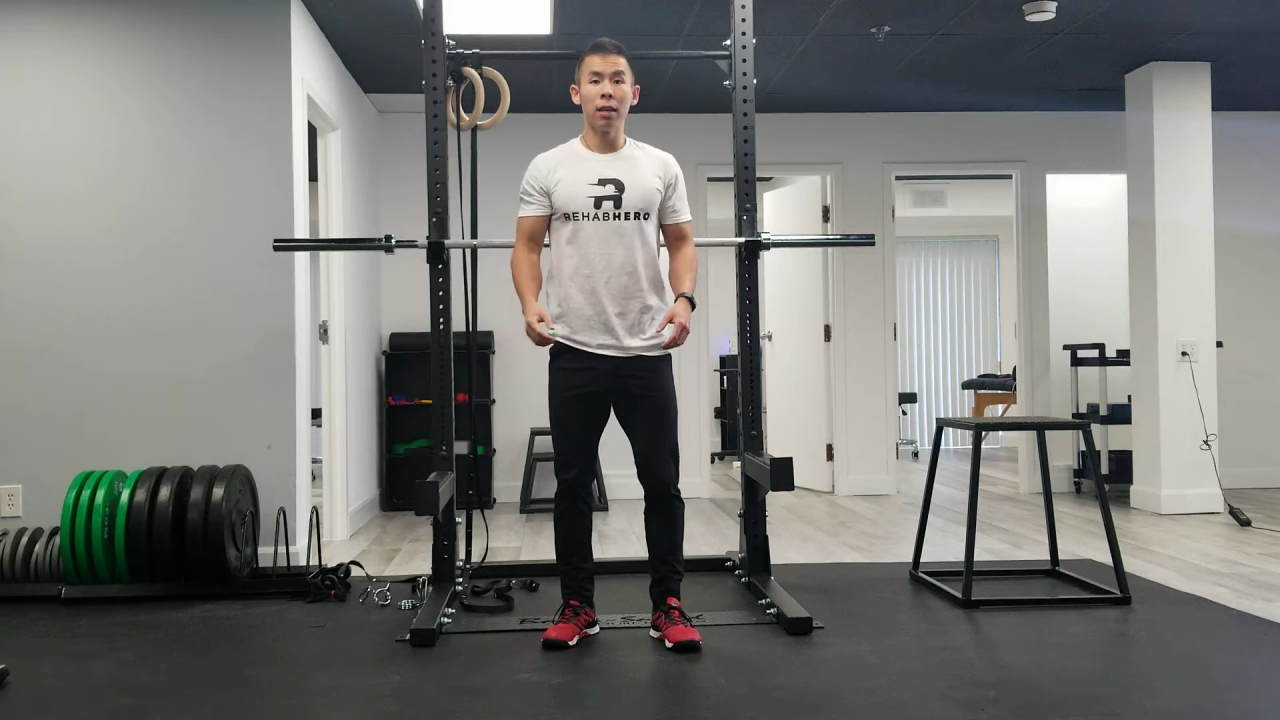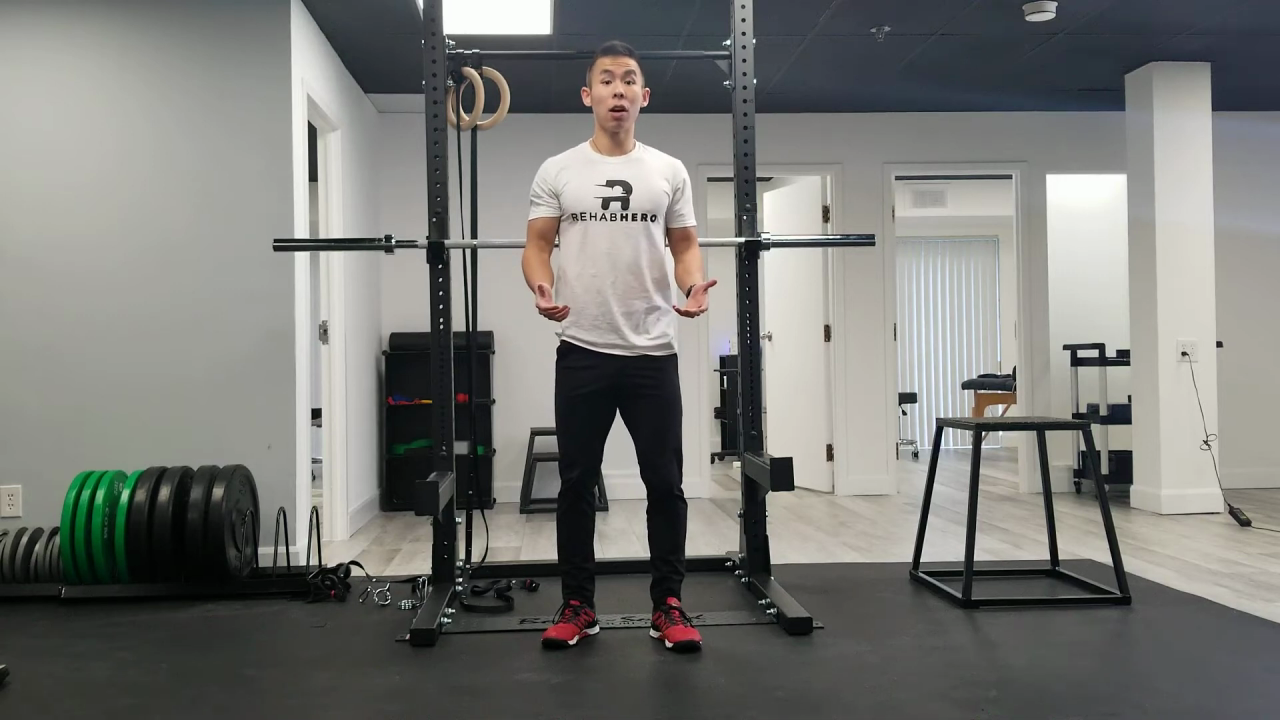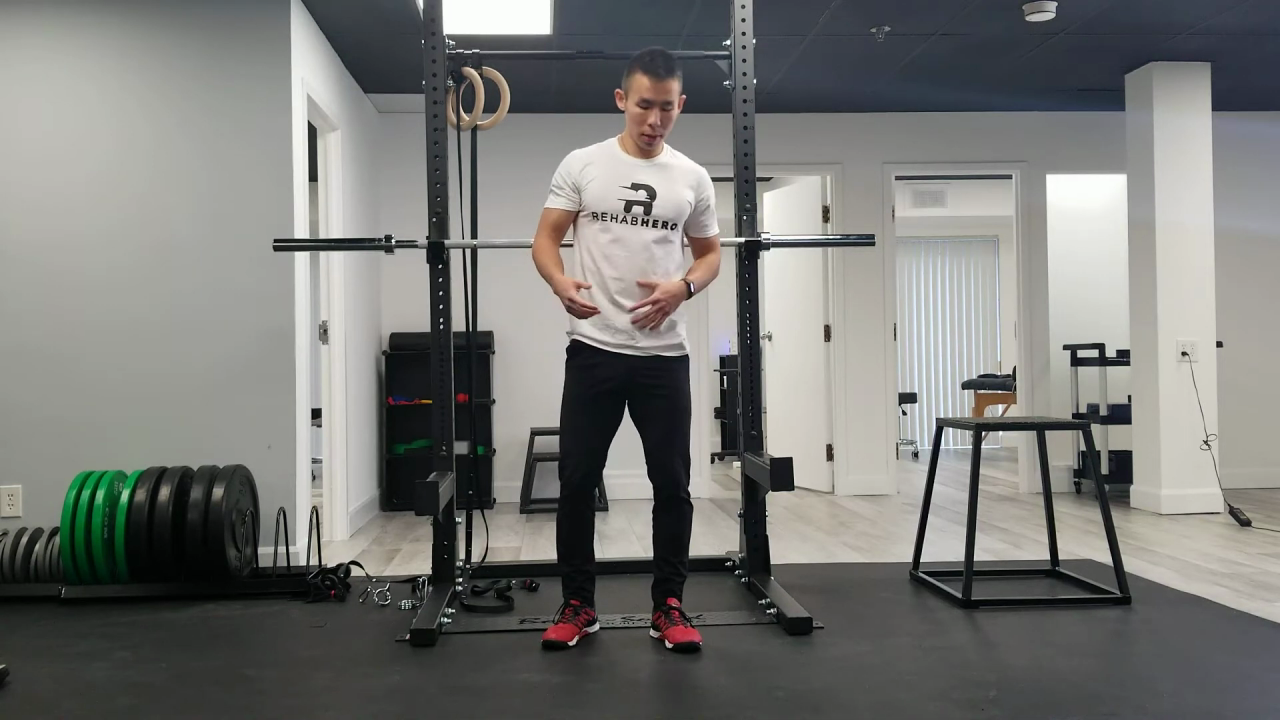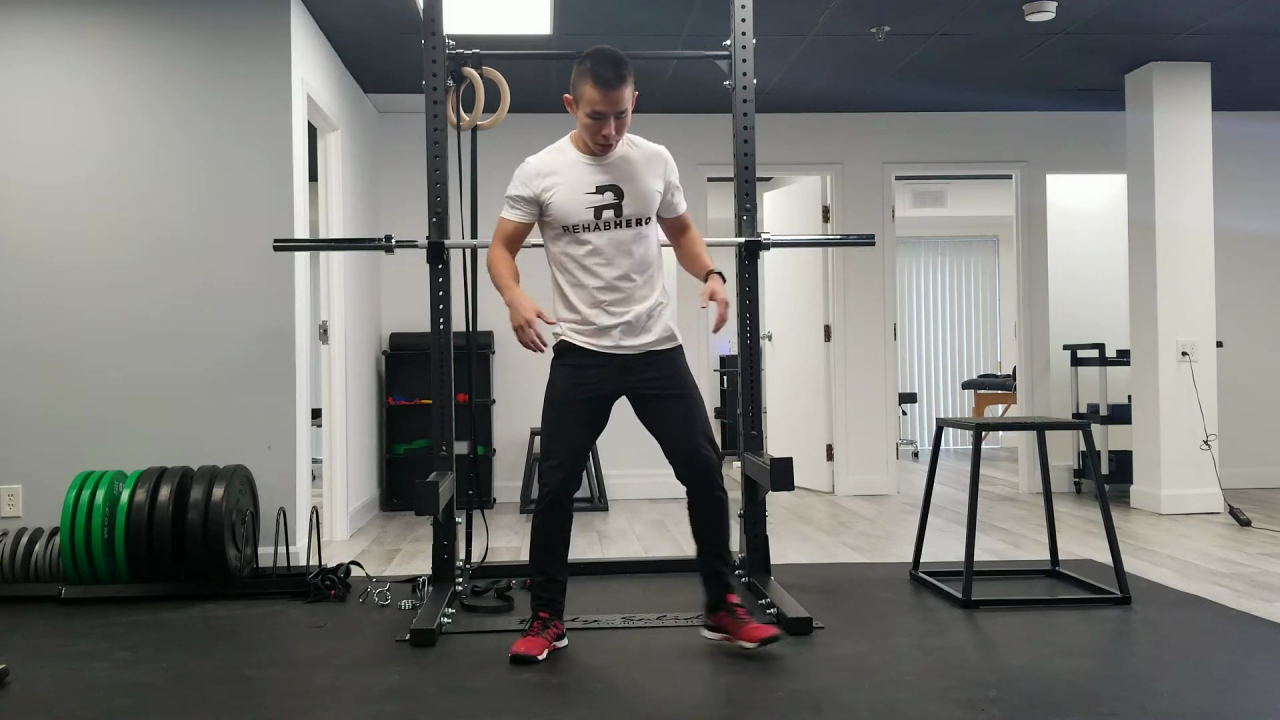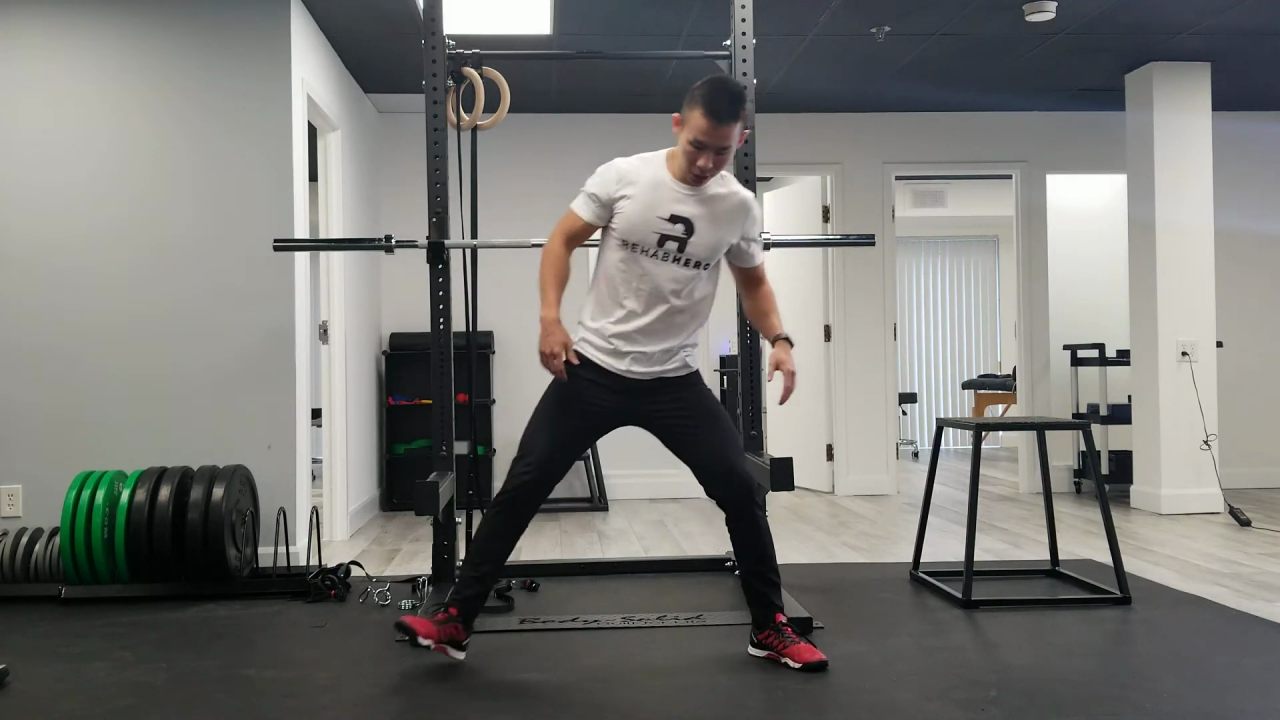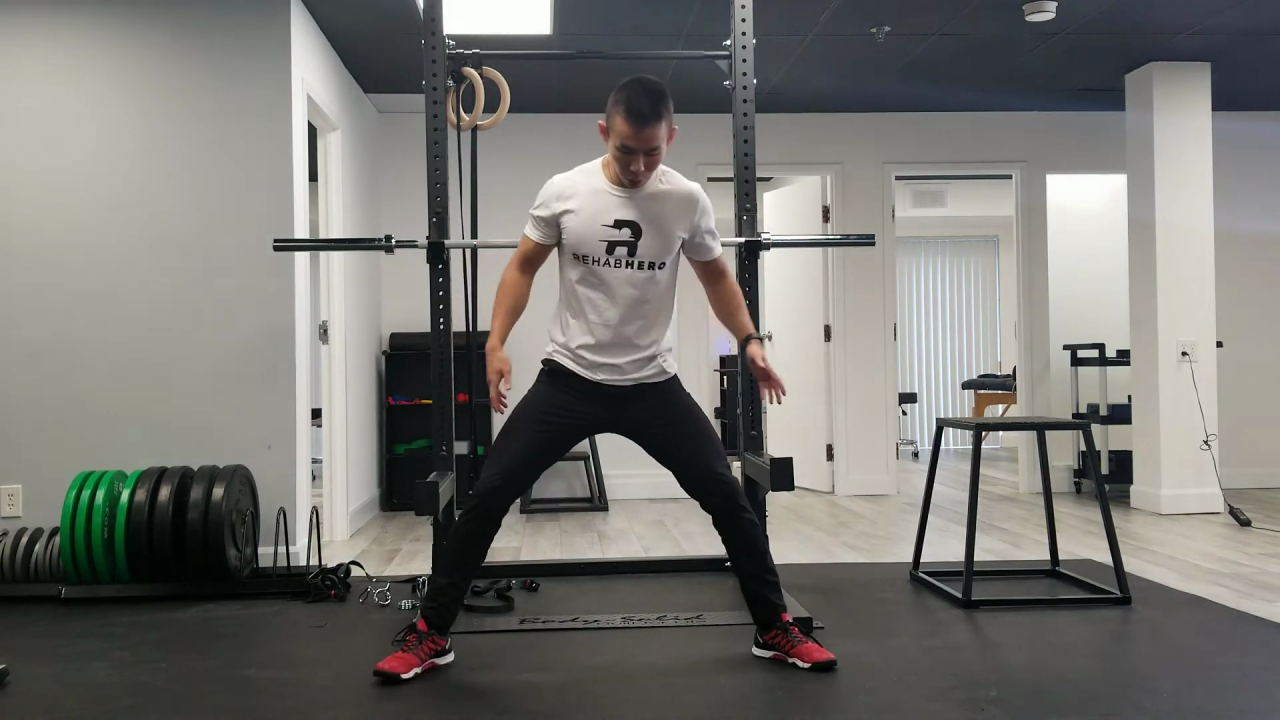
dt=0.7s
person 1, frame 1
left shoulder: (661, 166)
right shoulder: (547, 168)
left elbow: (680, 243)
right elbow: (527, 245)
left wrist: (683, 300)
right wrist: (531, 304)
left hip: (646, 353)
right hip: (575, 354)
left knee: (661, 482)
right knee: (573, 484)
left ankle: (667, 605)
right ankle: (577, 606)
person 1, frame 2
left shoulder: (669, 171)
right shoulder: (557, 170)
left elbow: (685, 245)
right elbow: (537, 244)
left wrist: (693, 285)
right wrist: (541, 286)
left hip: (653, 352)
right hip: (581, 351)
left knee: (665, 482)
right knee: (577, 484)
left ankle: (668, 606)
right ankle: (577, 606)
person 1, frame 3
left shoulder: (693, 178)
right shoulder: (581, 164)
left elbow: (709, 252)
right elbow: (545, 237)
left wrist: (683, 288)
right wrist: (558, 280)
left hip: (663, 353)
right hip: (593, 350)
left knee: (671, 483)
right knee: (577, 479)
left ankle: (668, 606)
right ankle: (578, 604)
person 1, frame 4
left shoulder: (656, 160)
right shoulder: (539, 171)
left elbow: (680, 230)
right elbow: (501, 247)
left wrist: (712, 277)
right wrist: (516, 300)
left hip: (656, 347)
right hip: (581, 351)
left knee: (704, 471)
right knee: (556, 486)
left ankle: (723, 608)
right ankle: (546, 619)
person 1, frame 5
left shoulder: (739, 207)
right shoulder: (619, 178)
left elbow: (753, 282)
right elbow: (561, 243)
left wrist: (778, 340)
right wrist: (550, 316)
left hip: (674, 378)
right hip: (595, 369)
left knee: (740, 491)
right knee: (523, 487)
left ankle: (770, 628)
right ankle: (454, 620)
person 1, frame 6
left shoulder: (688, 199)
right shoulder: (563, 192)
left elbow: (716, 276)
right elbow: (522, 268)
left wrist: (751, 341)
right wrist: (495, 345)
left hip: (652, 383)
right hip: (569, 380)
left knee: (726, 496)
right knee: (490, 493)
left ankle: (775, 629)
right ankle: (430, 634)
